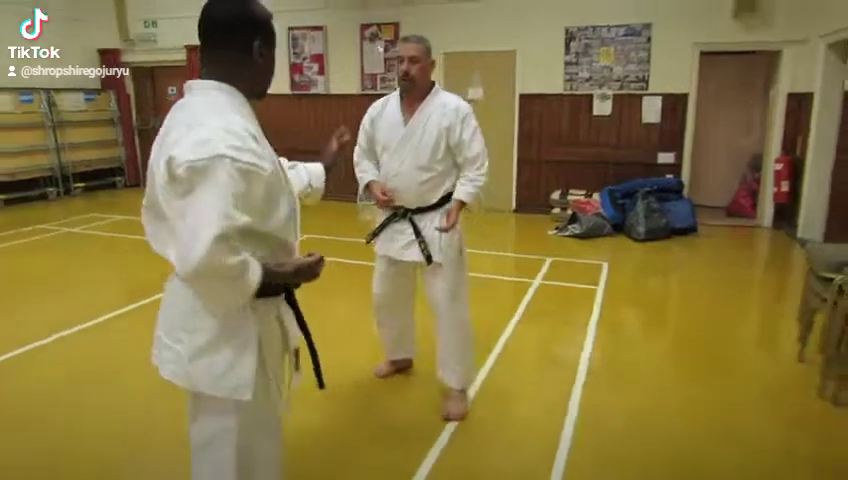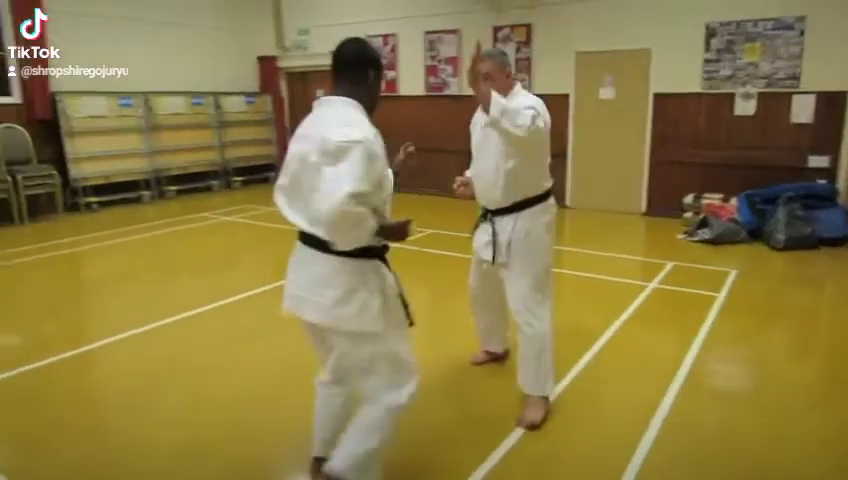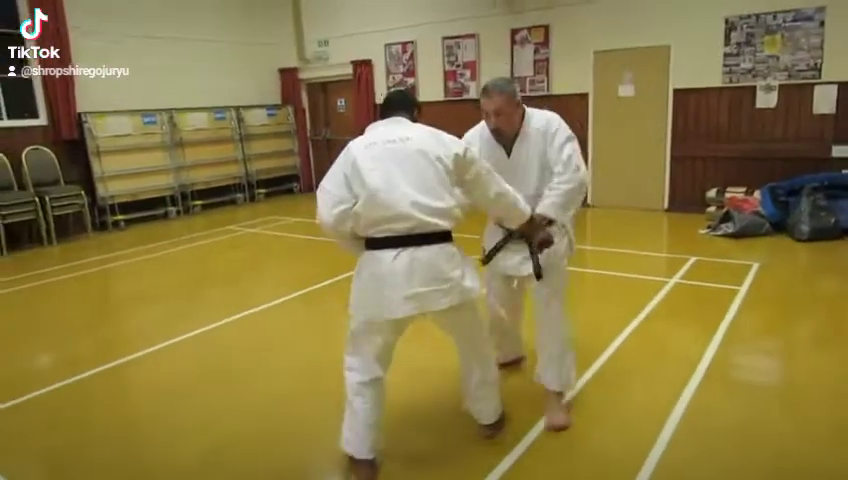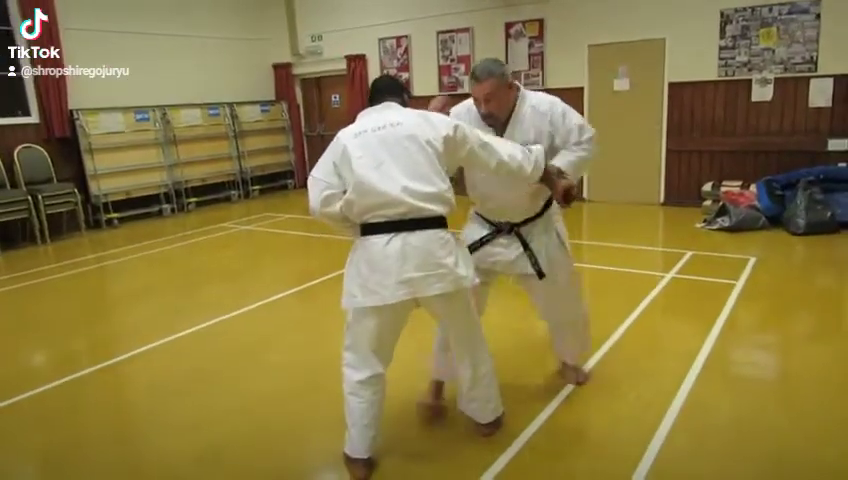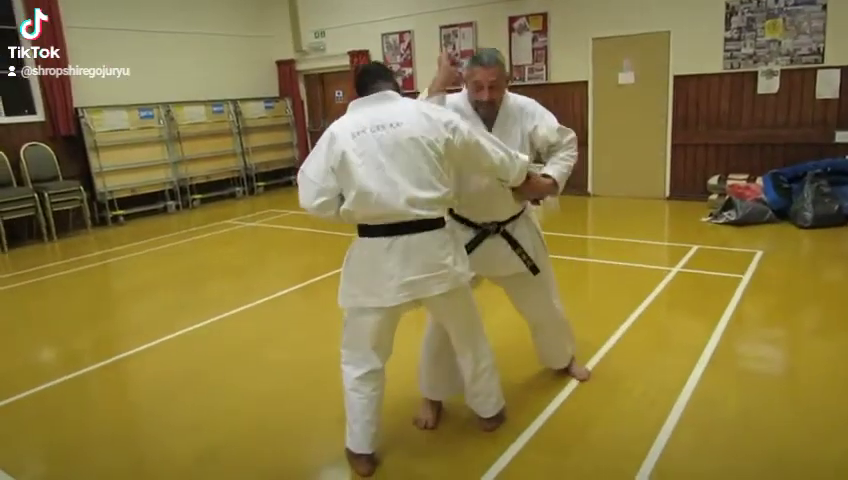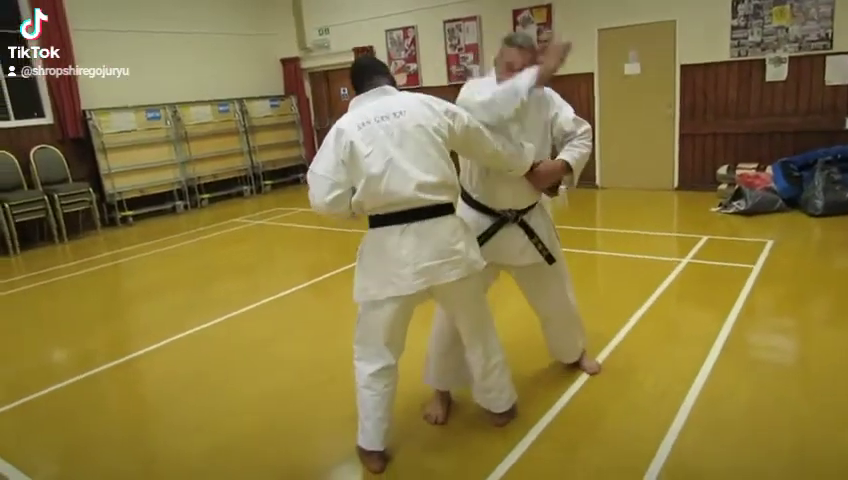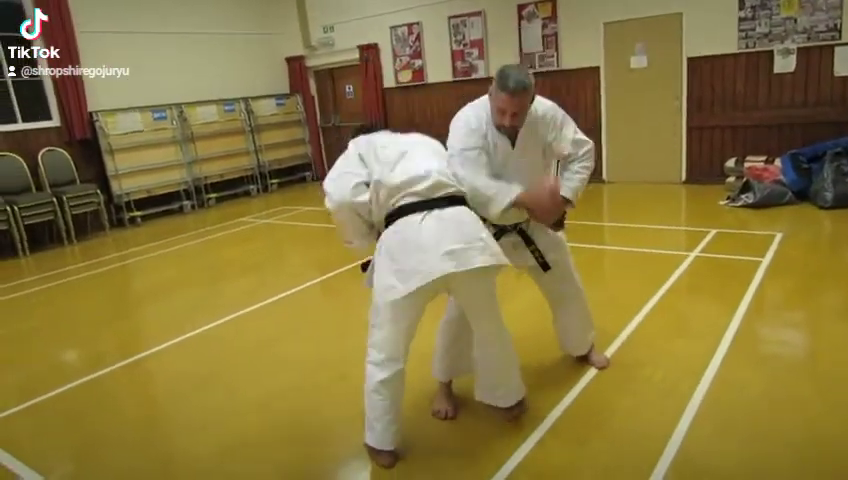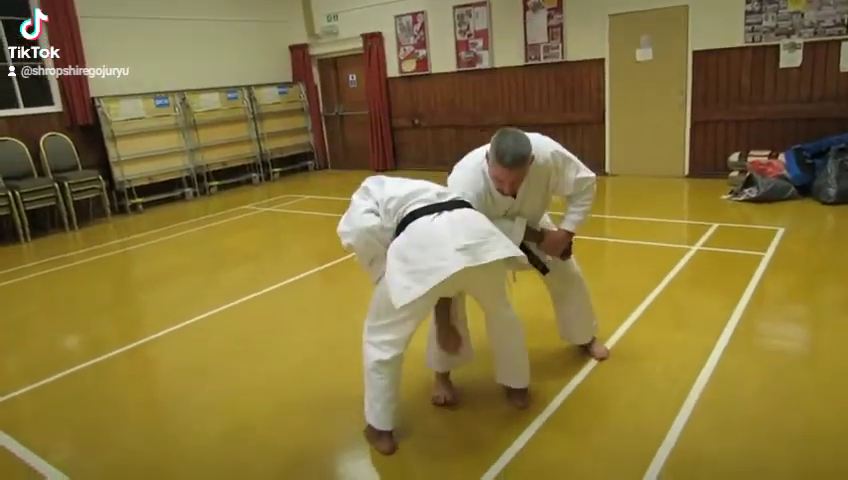
dt=0.5s
person 1, frame 1
left shoulder: (198, 113)
right shoulder: (222, 136)
left elbow: (265, 180)
right elbow: (204, 260)
left wrist: (321, 167)
right wrist: (282, 276)
left hip: (213, 313)
right hip: (229, 323)
person 1, frame 2
left shoulder: (312, 125)
right shoulder: (356, 133)
right elbow: (341, 211)
left wrist: (387, 171)
right wrist: (385, 229)
left hip: (312, 268)
right hip: (350, 276)
left knee: (337, 369)
right knee: (391, 384)
person 1, frame 3
left shoulder: (355, 150)
right shoulder: (442, 142)
left elbow: (332, 216)
right elbow: (494, 191)
right wrist: (533, 227)
left hip: (382, 268)
right hip: (439, 261)
left knee: (363, 363)
right knee: (473, 344)
right ankle: (490, 417)
person 1, frame 4
left shoulder: (345, 138)
right shoulder: (432, 123)
left elbow: (322, 201)
right elbow: (498, 154)
right wrist: (549, 176)
left hip: (376, 256)
right hip: (433, 247)
left knee: (363, 359)
right knee: (467, 340)
right ankle: (486, 415)
person 1, frame 5
left shoulder: (338, 132)
right shoulder: (430, 116)
left elbow: (315, 199)
right elbow: (489, 155)
right wrist: (525, 177)
left hip: (376, 256)
right hip: (433, 246)
left knee: (362, 356)
right knee: (467, 335)
right ankle: (489, 410)
person 1, frame 6
left shoulder: (345, 127)
right shoulder: (430, 106)
left elbow: (324, 198)
right elbow: (490, 144)
right wrist: (531, 169)
left hip: (388, 248)
right hip: (444, 236)
left knee: (375, 351)
right knee: (476, 328)
left ankle: (372, 446)
right ankle: (499, 404)
person 1, frame 7
left shoulder: (359, 148)
right shoulder: (424, 142)
left elbow: (344, 198)
left wrist: (366, 237)
left hip: (403, 241)
right hip: (462, 227)
left knee: (386, 349)
right knee: (488, 323)
left ankle: (381, 444)
right ankle: (510, 400)
person 1, frame 8
left shoulder: (367, 192)
right shoulder: (420, 189)
left elbow: (360, 231)
left wrist: (384, 272)
right wrist: (443, 323)
left hip: (422, 245)
right hip: (474, 231)
left knee: (381, 338)
right knee: (500, 310)
left ankle: (381, 430)
right ankle: (517, 387)
person 2, frame 1
left shoulder: (454, 109)
right shoulder: (379, 110)
left elbow: (476, 165)
right elbow: (362, 155)
left wrist: (459, 203)
right wrist: (373, 185)
left hip: (437, 220)
right hip: (394, 220)
left knee: (449, 303)
right knee: (387, 296)
left ankle: (457, 385)
right ankle: (400, 356)
person 2, frame 2
left shoulder: (528, 106)
right shoulder: (485, 111)
left elbow: (518, 128)
left wrist: (485, 97)
right wrist: (470, 179)
left hip: (527, 219)
right hip: (493, 218)
left knee: (527, 303)
right knee: (483, 290)
left ankle: (537, 393)
right ankle: (496, 347)
person 2, frame 3
left shoulder: (549, 127)
right shoulder: (475, 139)
left elbow: (573, 177)
left wrist: (541, 218)
left hip: (546, 230)
right hip: (502, 233)
left knee: (551, 309)
right knee: (498, 304)
left ankle: (557, 394)
right ankle: (510, 354)
person 2, frame 4
left shoulder: (545, 109)
right shoulder: (461, 115)
left elbow: (584, 139)
left wrist: (560, 168)
left hip: (537, 229)
right hip: (484, 229)
left knee: (562, 301)
left ankle: (571, 359)
right ankle: (438, 382)
person 2, frame 5
left shoulder: (527, 111)
right shoulder: (449, 110)
left elbow: (564, 144)
left wrist: (550, 179)
right wrist: (436, 88)
left hip: (514, 229)
right hip: (461, 233)
left knee: (543, 302)
left ankle: (562, 358)
right ankle: (432, 396)
person 2, frame 6
left shoulder: (546, 99)
right shoulder: (477, 90)
left elbow: (580, 135)
right elbow: (489, 110)
left wrist: (564, 165)
right wrist: (542, 72)
left hip: (529, 219)
right hip: (478, 221)
left knee: (555, 295)
left ankle: (573, 353)
right ankle: (441, 390)
person 2, frame 7
left shoulder: (548, 114)
right shoulder: (468, 121)
left elbow: (582, 154)
right elbow: (470, 183)
left wrist: (562, 199)
right wrist: (524, 197)
left hip: (533, 222)
left knee: (565, 284)
right knee: (463, 302)
left ankle: (583, 347)
right ankle: (445, 385)
person 2, frame 8
left shoulder: (547, 153)
right shoulder: (465, 182)
left elbow: (584, 184)
left wrist: (565, 232)
left hip: (527, 223)
left knee: (567, 274)
left ankle: (585, 337)
right ankle: (442, 374)
